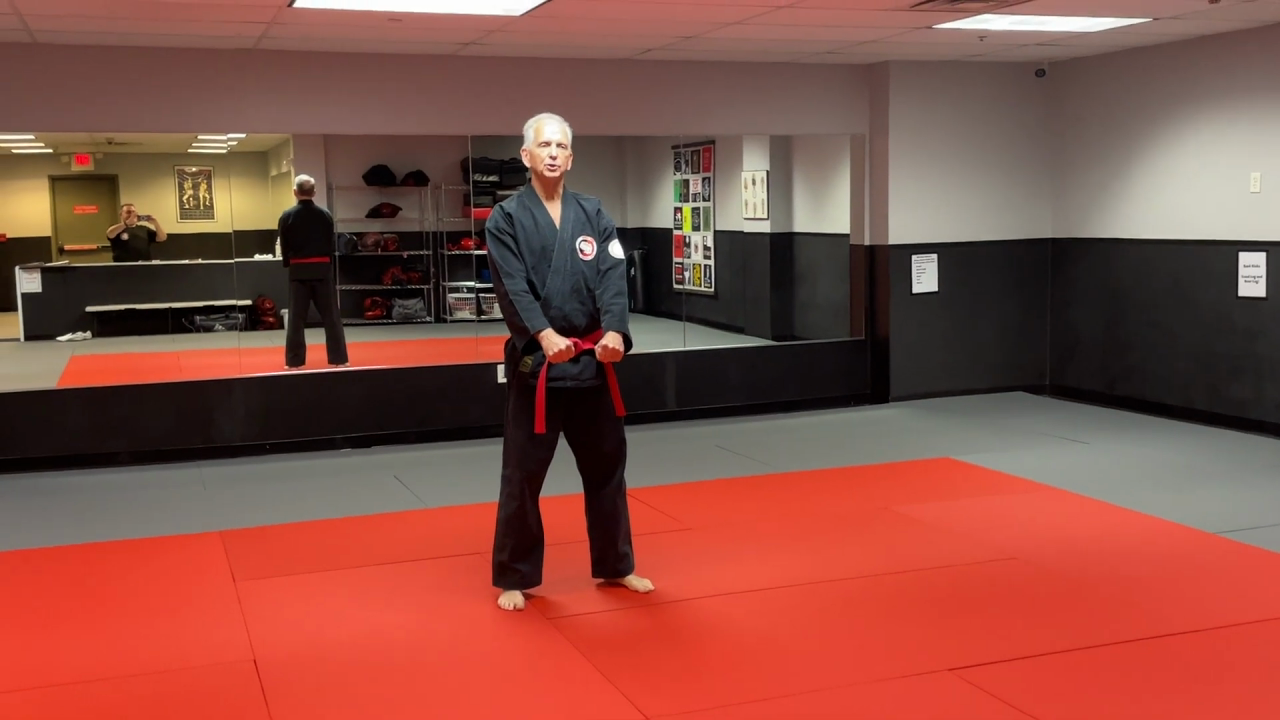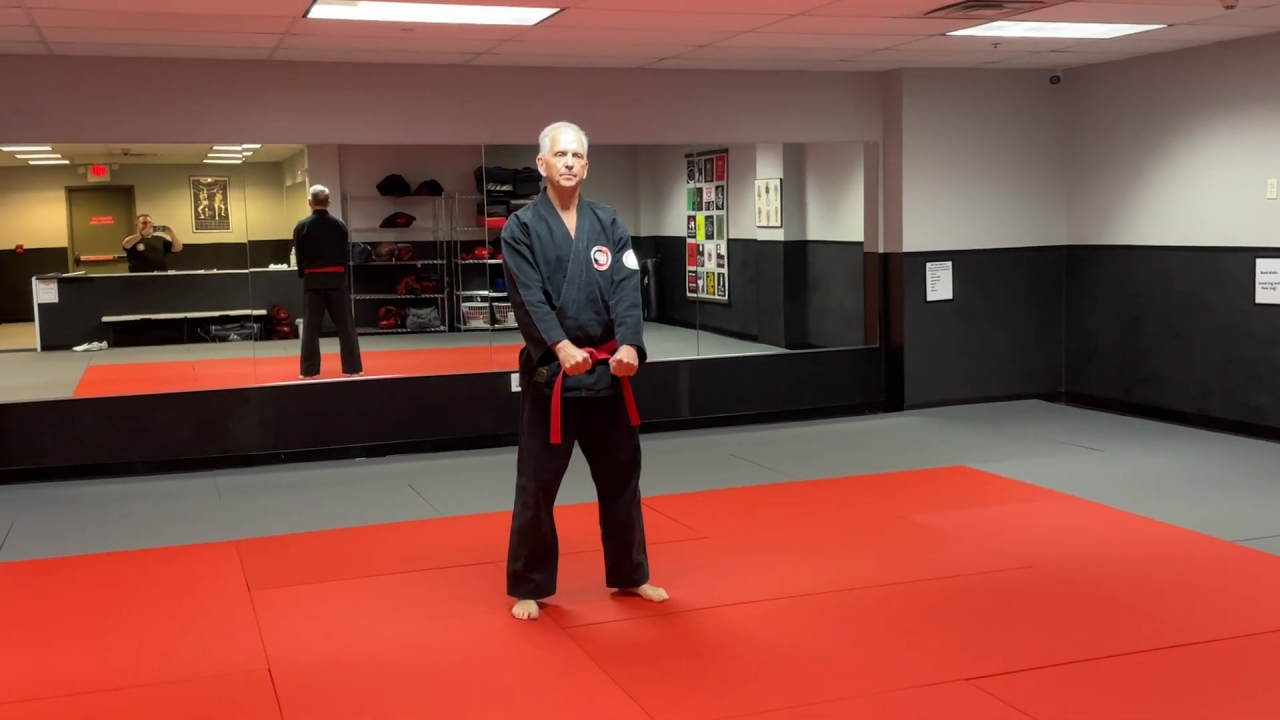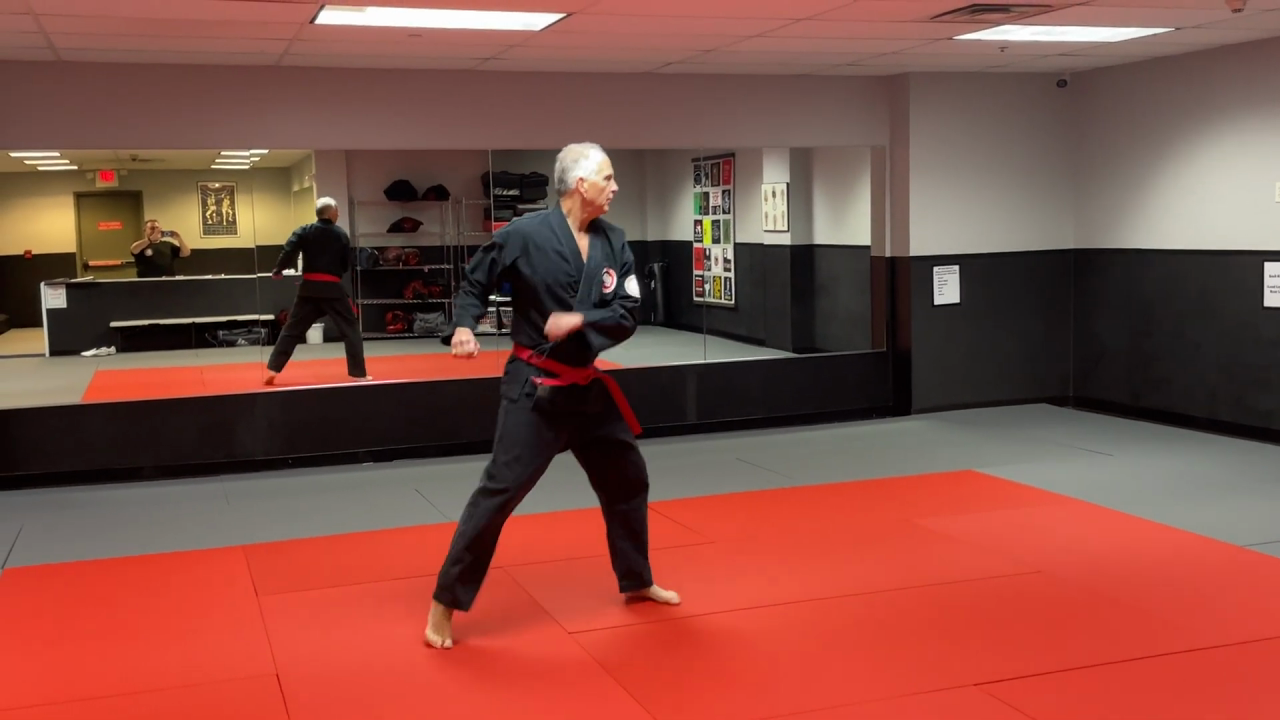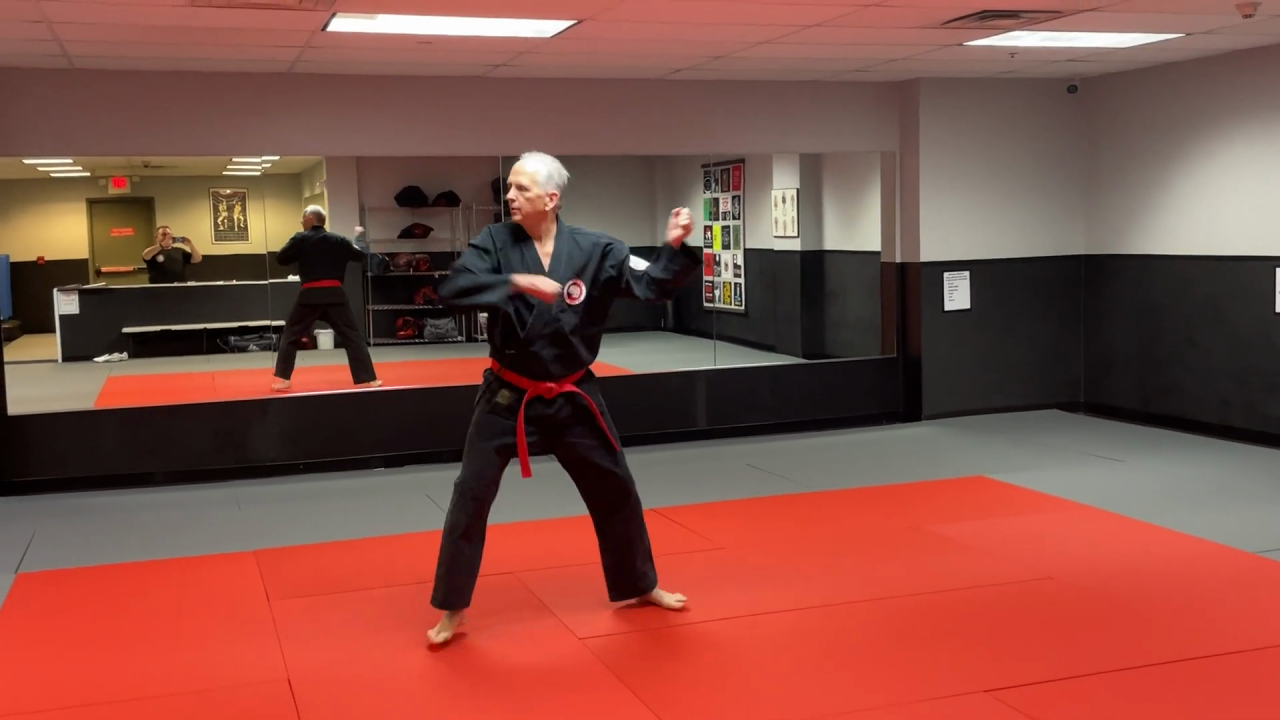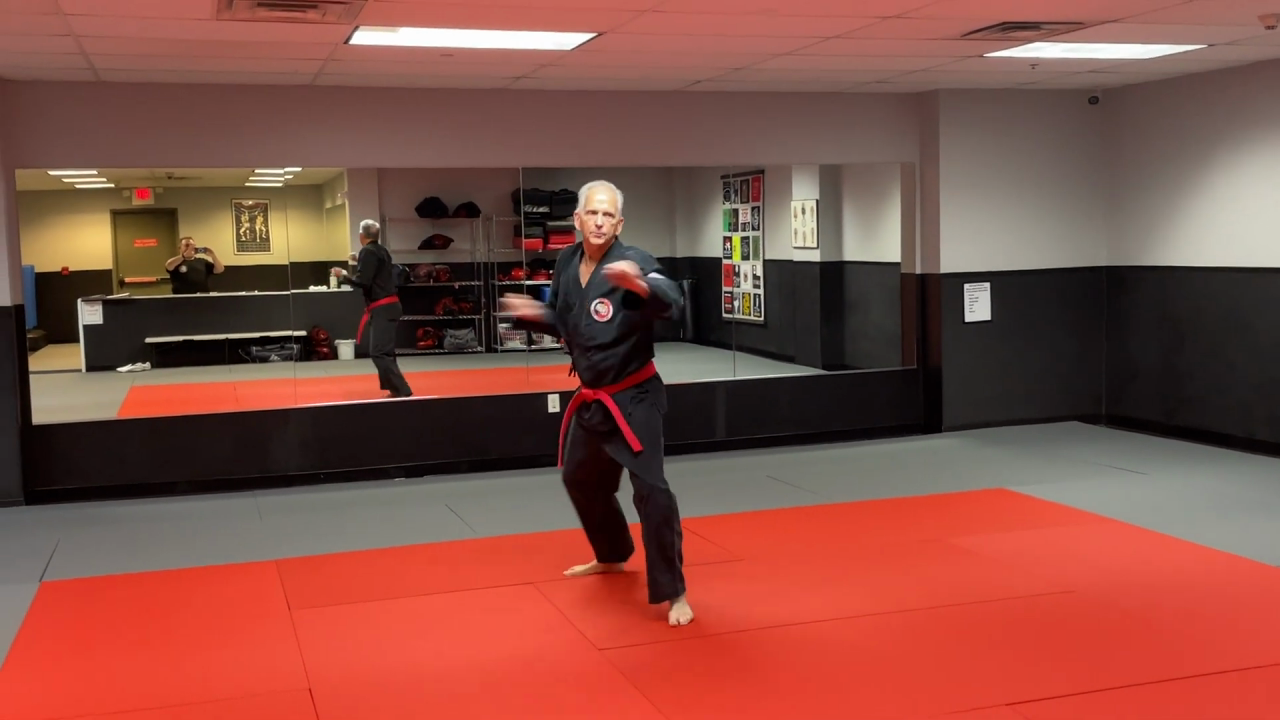
dt=1s
person 1, frame 1
left shoulder: (593, 214)
right shoulder: (506, 218)
left elbow: (611, 276)
right elbow: (512, 288)
left wrist: (614, 331)
right wrist: (544, 336)
left hip: (591, 359)
right hip: (535, 361)
left knee: (606, 466)
right knee: (523, 474)
left ankle: (615, 566)
right ankle: (514, 577)
person 1, frame 2
left shoulder: (608, 223)
right shoulder: (521, 227)
left elbow: (626, 288)
right elbow: (528, 297)
left wrist: (628, 344)
right wrist: (561, 347)
left hip: (607, 368)
right hip: (549, 371)
left knee: (621, 475)
right knee: (538, 483)
left ankle: (629, 575)
right ankle: (528, 586)
person 1, frame 3
left shoulder: (613, 242)
right shoulder: (527, 233)
left elbow: (626, 316)
right elbow: (475, 280)
left wrist: (581, 321)
right wrist: (463, 326)
left hip: (586, 384)
right hip: (534, 384)
left knee: (628, 477)
right knee: (501, 488)
left ankle: (636, 580)
right ankle: (447, 603)
person 1, frame 4
left shoulder: (593, 248)
right shoulder: (495, 242)
left elbow: (649, 284)
right elbow: (455, 288)
left wrist: (675, 247)
right wrist: (517, 284)
left hip: (571, 394)
right hip: (508, 395)
left knee: (615, 488)
right knee: (472, 492)
left ankle: (639, 586)
right ankle: (450, 608)
person 1, frame 5
left shoulder: (634, 263)
right shoulder: (567, 262)
left elbow: (668, 301)
right elbow: (563, 320)
left wrist: (640, 286)
right wrist: (531, 313)
left hip: (632, 397)
right hip: (589, 397)
left knee: (651, 488)
right knee: (581, 481)
left ankle: (672, 593)
right ankle: (612, 556)
person 2, frame 1
left shoulder: (287, 216)
right shoulder: (325, 215)
left elbow: (284, 247)
right elbow: (331, 244)
left hip: (298, 270)
right hip: (322, 269)
left knee: (296, 317)
right knee: (331, 315)
left ankle: (294, 361)
right ankle: (339, 358)
person 2, frame 2
left shoulder: (302, 226)
right shoulder: (339, 225)
left elbow: (299, 257)
right elbow: (346, 254)
left hip: (313, 280)
right hip: (336, 278)
left knee: (311, 326)
right knee: (345, 324)
left ankle: (309, 371)
right ankle: (353, 368)
person 2, frame 3
left shoulder: (304, 231)
right shoulder: (341, 234)
left elbow: (288, 252)
right elbow: (346, 265)
left wrist: (278, 270)
left hip: (309, 287)
right hip: (333, 288)
left knee: (292, 329)
right knee: (350, 329)
left ankle: (273, 369)
right ankle: (358, 373)
person 2, frame 4
left shoulder: (301, 239)
right shoulder: (338, 240)
left elbow: (281, 259)
right elbow: (360, 255)
left wrist: (300, 254)
right wrist: (358, 237)
left hip: (310, 295)
right hip: (334, 294)
left knee: (291, 335)
right knee: (352, 336)
left ankle: (282, 378)
right ankle: (368, 379)
person 2, frame 5
left shoulder: (368, 251)
right shoulder: (380, 251)
left elbow: (363, 280)
left wrist: (343, 275)
right wrist: (360, 263)
left hip: (382, 309)
right hip: (388, 307)
left knee: (380, 353)
right knee: (385, 350)
left ankle: (403, 393)
right ankle: (393, 389)
